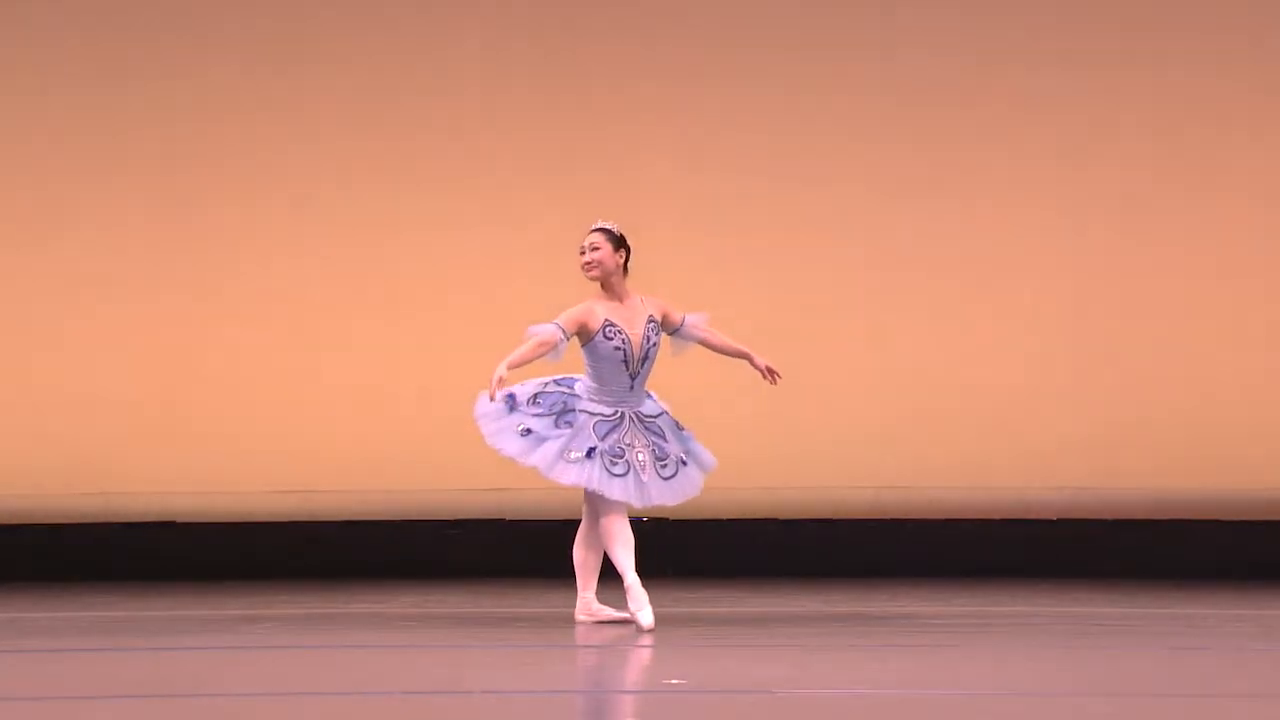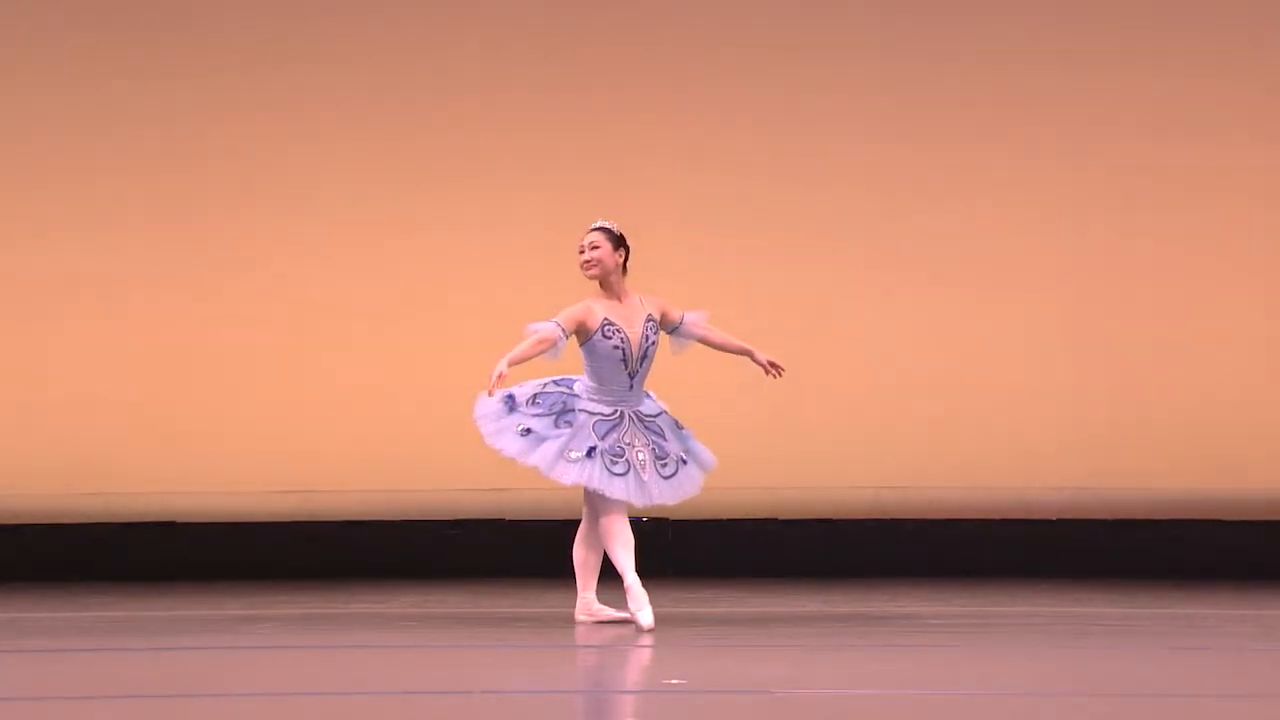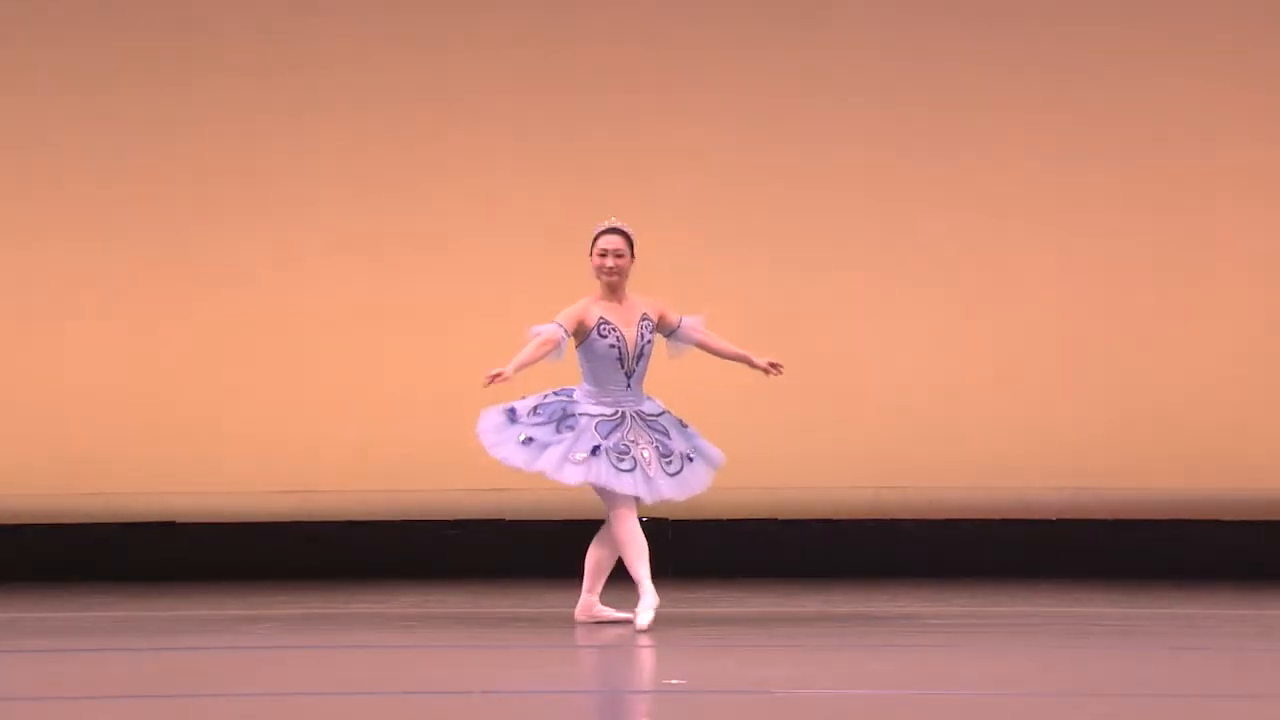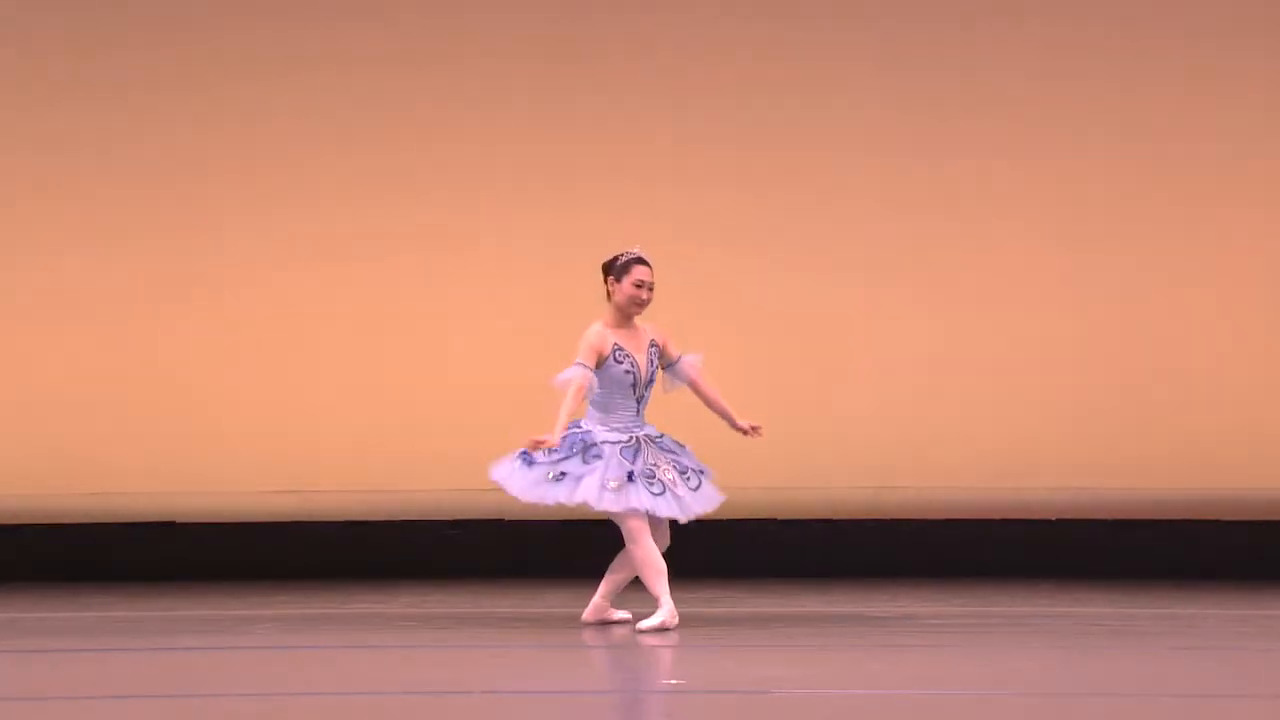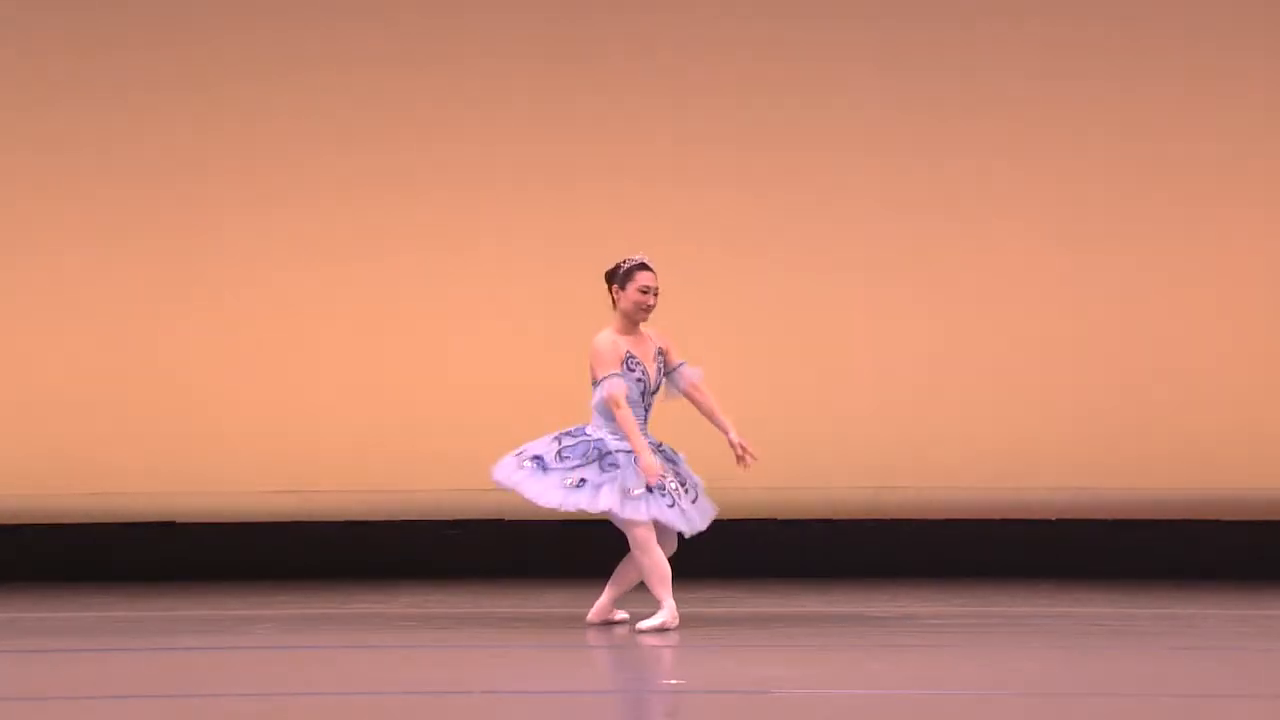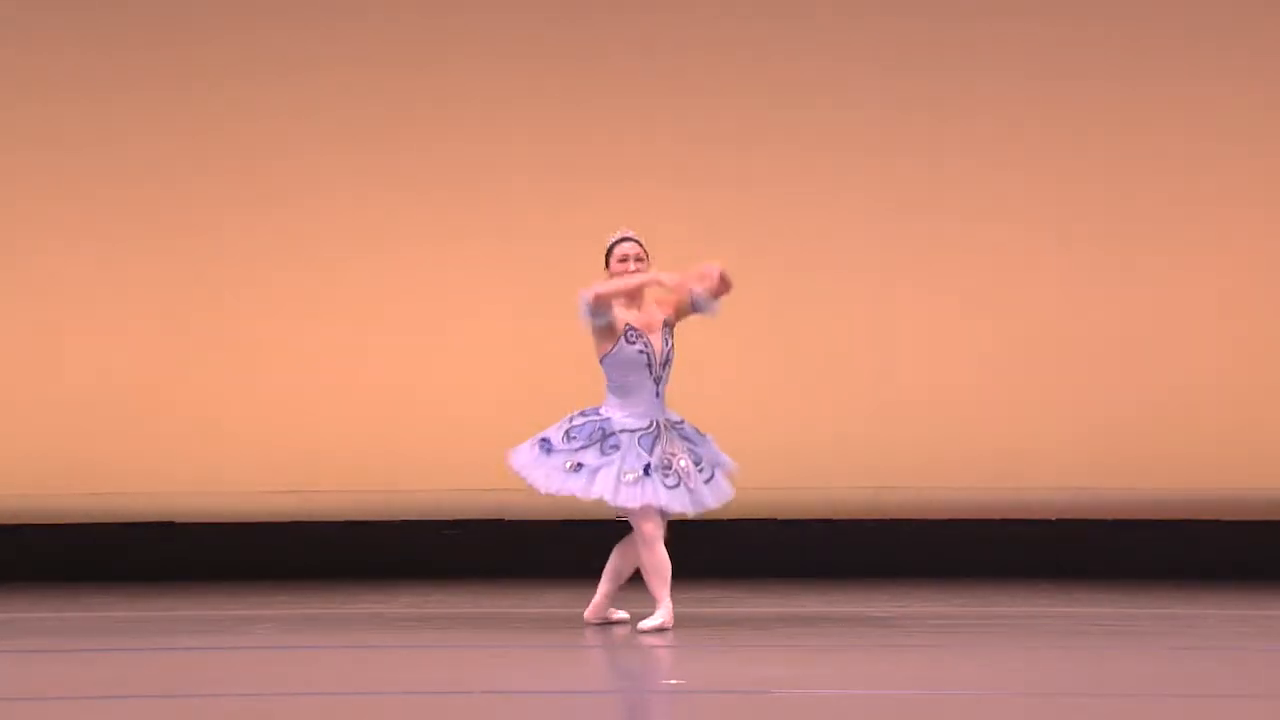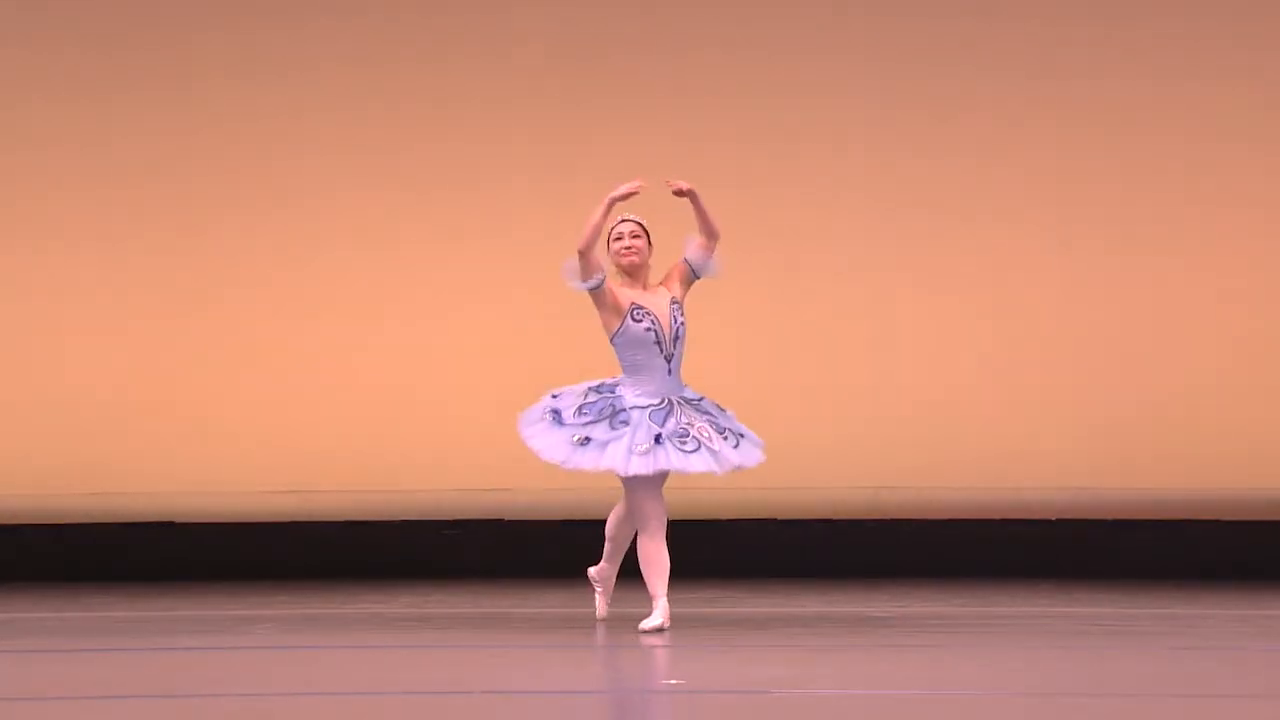
dt=0.3s
person 1, frame 1
left shoulder: (654, 307)
right shoulder: (587, 313)
left elbow: (701, 332)
right elbow: (544, 339)
left wrist: (751, 356)
right wrist: (506, 366)
left hip: (635, 420)
right hip: (593, 418)
left knee: (599, 511)
right knee: (611, 507)
left ankle: (587, 601)
person 1, frame 2
left shoulder: (653, 307)
right shoulder: (585, 312)
left elbow: (700, 331)
right elbow: (544, 337)
left wrist: (752, 353)
right wrist: (506, 362)
left hip: (634, 419)
right hip: (591, 418)
left knee: (599, 511)
right knee: (609, 508)
left ankle: (587, 602)
person 1, frame 3
left shoulder: (649, 309)
right shoulder: (583, 312)
left elbow: (699, 336)
right elbow: (546, 339)
left wrist: (751, 359)
right wrist: (511, 367)
left hip: (638, 421)
right hip: (593, 421)
left knee: (622, 517)
right knee: (623, 511)
left ankle: (588, 602)
right ankle: (647, 593)
person 1, frame 4
left shoulder: (654, 338)
right shoulder: (596, 337)
left elbow: (693, 378)
right elbow: (578, 386)
left wrist: (734, 419)
right wrist: (557, 432)
left hip: (641, 446)
right hip: (602, 446)
left knee: (656, 537)
right knee: (636, 528)
left ankle: (598, 606)
right ankle: (666, 606)
person 1, frame 5
left shoulder: (658, 344)
right shoulder: (605, 344)
left elbow: (695, 389)
right elbow: (617, 402)
left wrist: (731, 433)
right wrist: (643, 453)
left hip: (639, 452)
right hip: (607, 453)
left knee: (665, 542)
right knee: (643, 535)
left ankle: (603, 606)
right ankle: (668, 607)
person 1, frame 6
left shoulder: (667, 308)
right shoulder: (607, 316)
left elbow: (718, 289)
right elbow: (596, 294)
left wrist: (715, 275)
right wrist: (655, 278)
left hip: (660, 433)
right hip: (618, 434)
left knee: (649, 528)
right knee: (647, 526)
left ankle: (599, 605)
right ankle: (665, 606)
person 1, frame 7
left shoulder: (672, 289)
right shoulder: (611, 297)
left elbow: (710, 240)
right elbow: (584, 251)
left wrist: (694, 200)
right wrist: (610, 203)
left hip: (676, 410)
right hip: (634, 412)
left knee: (637, 502)
right knee: (650, 510)
left ankle: (604, 573)
right ankle: (660, 605)
